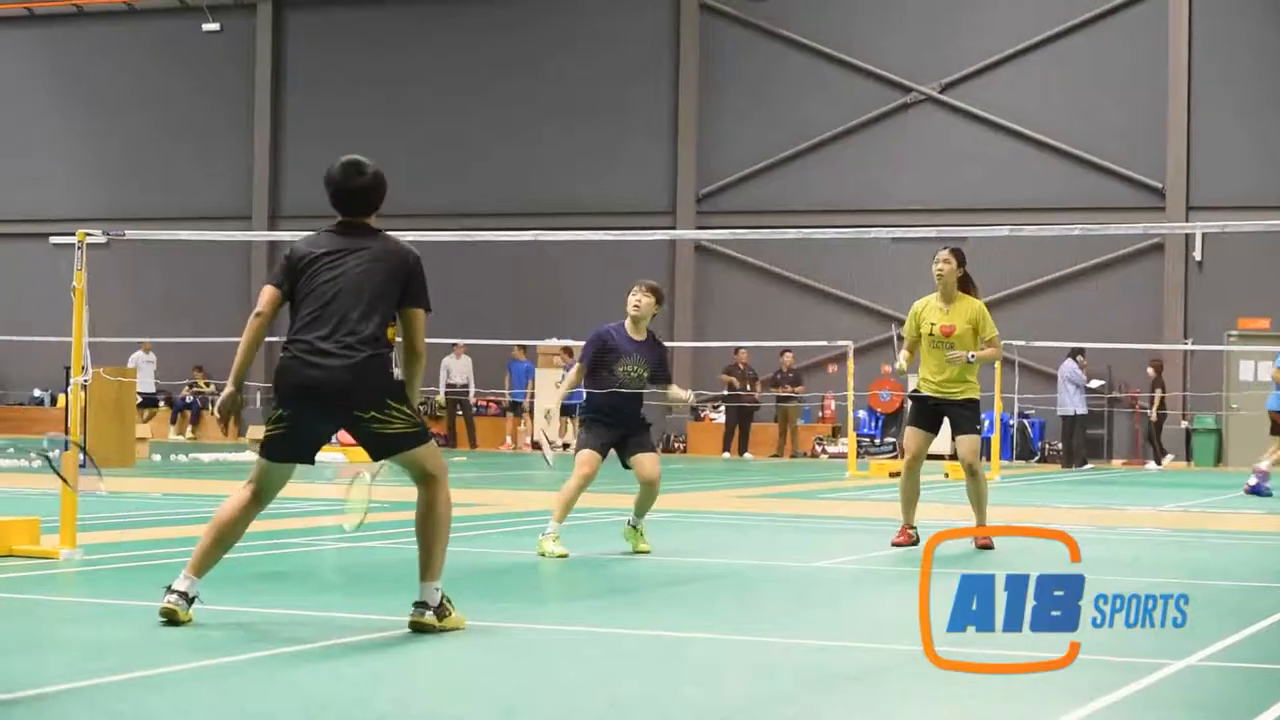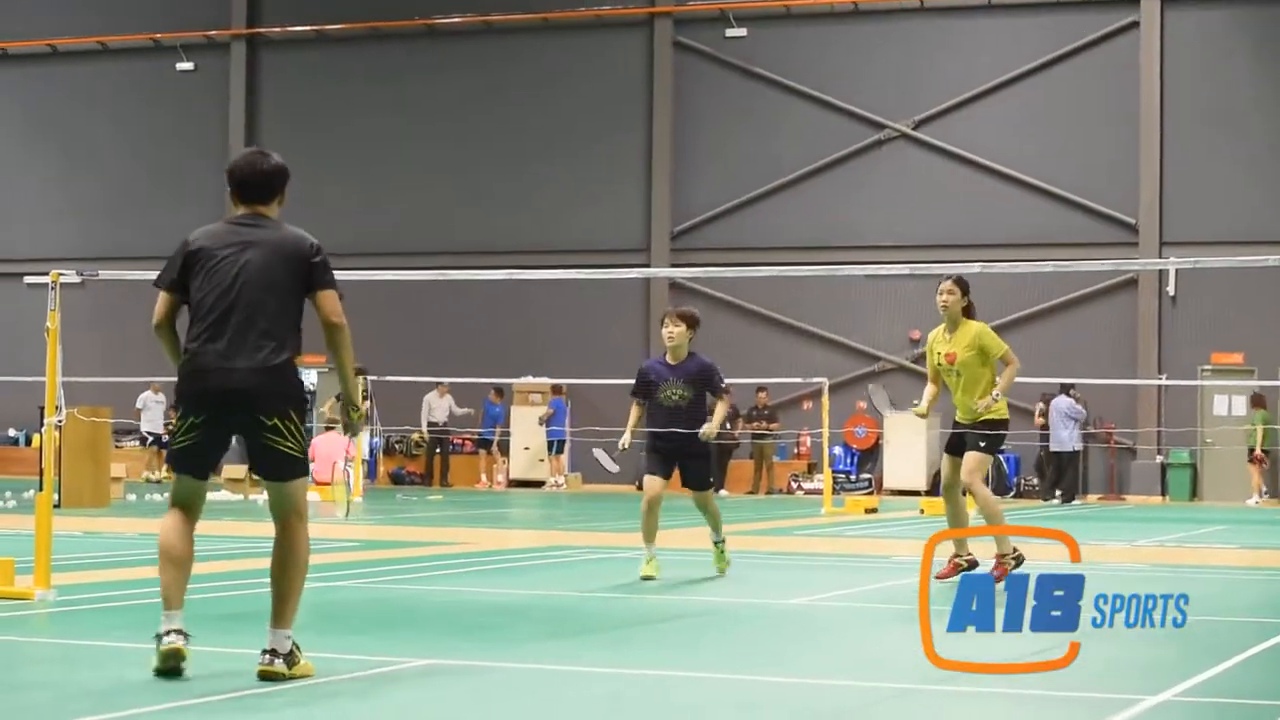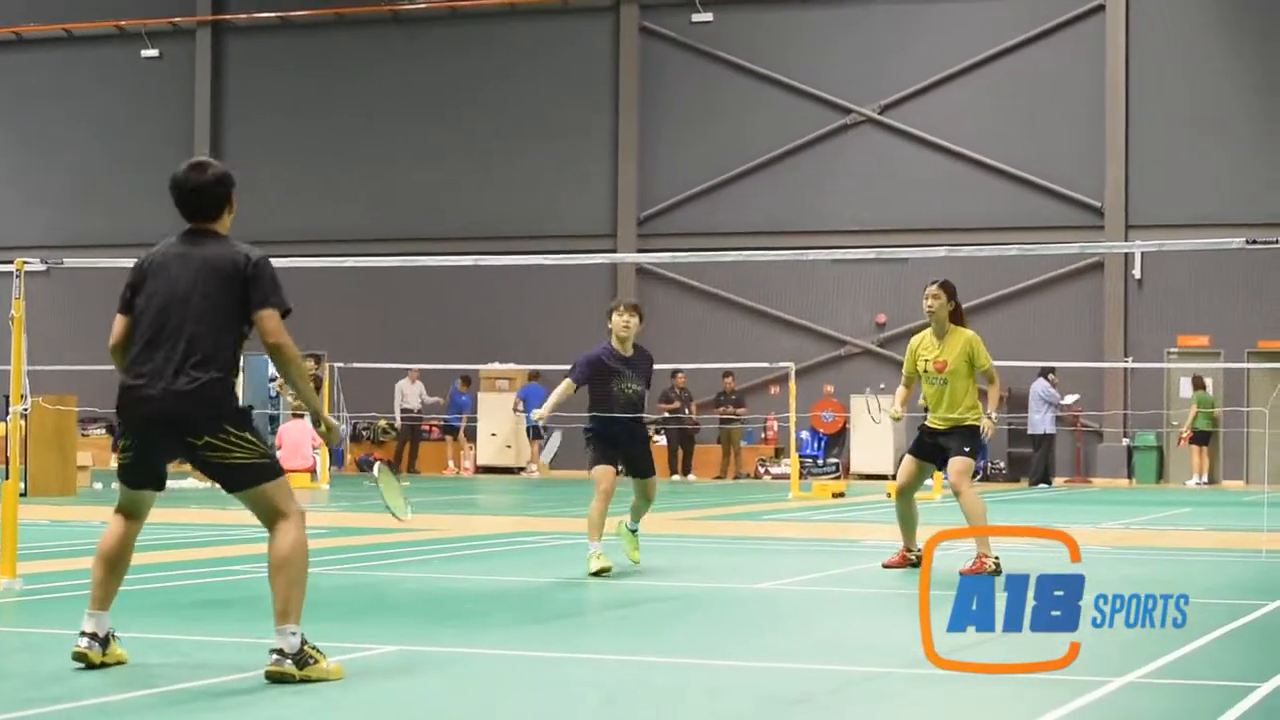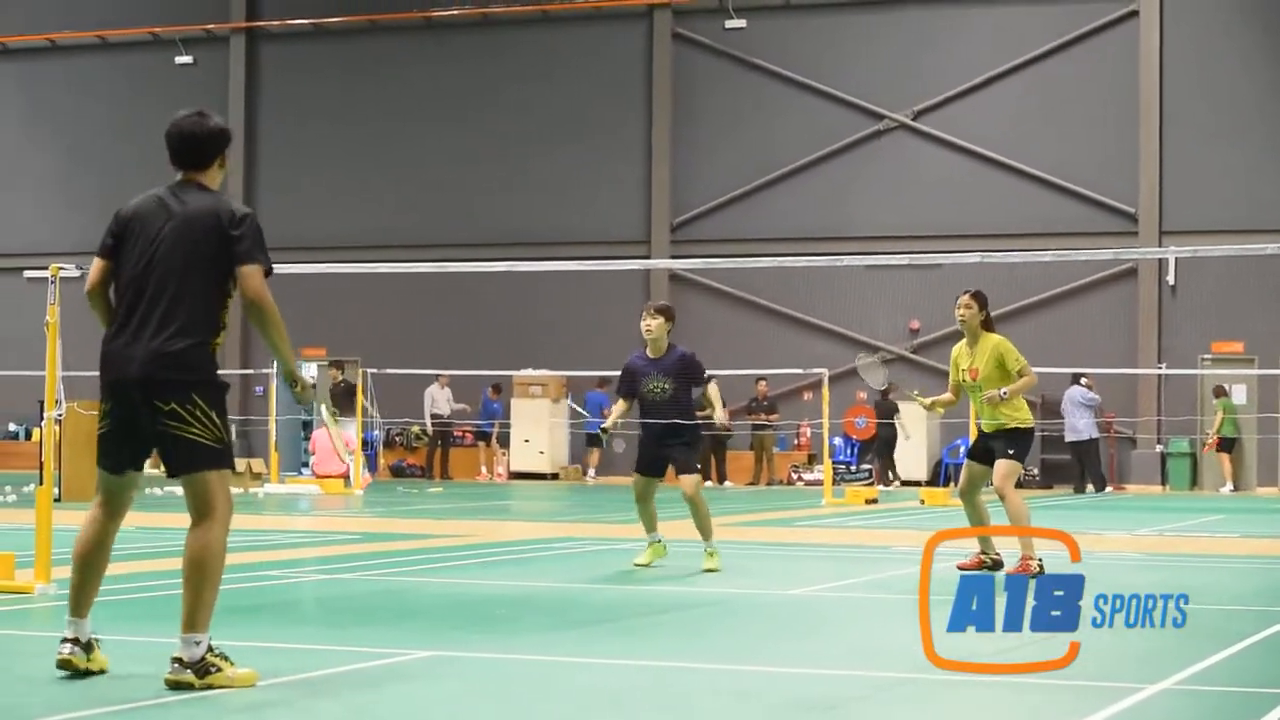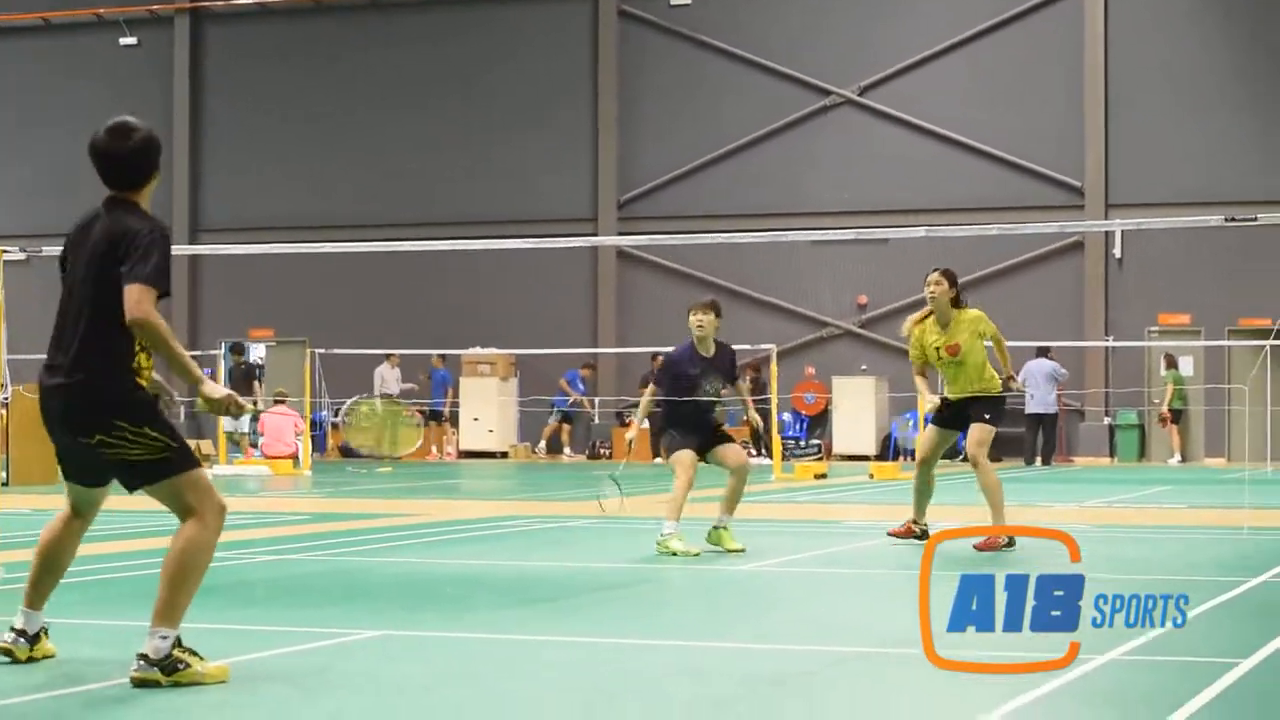
dt=1s
person 1, frame 1
left shoulder: (303, 249)
right shoulder: (403, 258)
left elbow: (262, 315)
right elbow: (415, 343)
left wrist: (234, 384)
right wrist: (408, 400)
left hip: (296, 382)
right hip: (364, 383)
left knee: (258, 490)
right knee: (433, 475)
left ankle: (182, 590)
right ankle: (430, 602)
person 1, frame 2
left shoulder: (197, 241)
right shoulder: (303, 247)
left elbow: (161, 321)
right elbow: (334, 321)
right wrist: (350, 395)
left hip: (204, 386)
right hip: (272, 388)
left knee: (182, 507)
right knee: (291, 515)
left ankle: (172, 630)
right ankle: (279, 648)
person 1, frame 3
left shoulder: (149, 262)
right shoulder: (247, 263)
left elbow: (117, 343)
right elbow: (276, 342)
right wrist: (316, 410)
left hip: (140, 408)
right hip: (207, 411)
left knee: (129, 511)
right knee: (285, 516)
left ankle: (93, 634)
right ankle: (288, 647)
person 1, frame 4
left shoulder: (133, 210)
right shoulder: (234, 218)
left elbow: (94, 288)
right elbow: (256, 295)
right wrist: (289, 365)
left hip: (120, 374)
right hip: (183, 377)
left knee: (109, 504)
right knee: (212, 509)
left ankle: (76, 638)
right ankle: (192, 656)
person 1, frame 5
left shoulder: (82, 230)
right shoulder: (144, 232)
right elbow: (139, 316)
left wrist: (140, 363)
right wrist: (202, 382)
left hip: (60, 395)
right hip: (108, 400)
left knee: (81, 507)
right knee: (204, 509)
right ankle: (159, 651)
person 2, frame 1
left shoulder: (975, 308)
right shoulder: (920, 308)
left elbow: (996, 350)
right elbow: (909, 348)
left wrist: (970, 357)
right wrist: (902, 362)
left hip: (963, 396)
right hip: (927, 394)
left knee: (970, 463)
right knee: (910, 460)
left ankle: (982, 527)
right ankle: (908, 527)
person 2, frame 2
left shoulder: (978, 332)
right shoulder: (934, 339)
left elbow: (1012, 363)
right elbow: (933, 381)
left wrist: (995, 394)
right wrist: (924, 404)
left hip: (989, 420)
right hip: (963, 419)
left knee: (972, 480)
right knee: (948, 488)
left ankle: (1006, 553)
right ankle: (962, 555)
person 2, frame 3
left shoulder: (968, 339)
right shoulder: (917, 343)
left elbow: (993, 381)
right elbow: (906, 385)
left wrist: (989, 415)
right wrist: (898, 407)
left hip: (966, 426)
right hip: (932, 427)
left knee: (958, 485)
right knee: (902, 488)
left ankle: (987, 557)
right ankle: (910, 551)
person 2, frame 4
left shoulder: (998, 344)
right shoulder: (957, 352)
left elbow: (1030, 378)
right elbow: (954, 394)
left wrist: (1003, 393)
right wrist: (934, 402)
left hip: (1015, 427)
right hip: (989, 429)
left knee: (1002, 487)
right knee: (966, 490)
left ankle: (1031, 560)
right ankle: (988, 554)
person 2, frame 5
left shoulder: (974, 318)
right shoulder: (919, 330)
left elbow: (998, 339)
right elbow: (918, 374)
left wrist: (1009, 375)
right wrist: (927, 397)
left hip: (987, 394)
right hip: (952, 399)
left knee: (976, 454)
right knee: (923, 458)
left ankle: (1002, 532)
right ankle: (917, 523)
person 3, frame 1
left shoulder: (657, 349)
right shoulder: (605, 335)
left elbow: (663, 386)
right elbow: (579, 370)
left wrist: (680, 395)
right wrist: (557, 400)
left hip: (633, 424)
right hip: (596, 419)
left knee: (651, 477)
right knee: (585, 472)
left ankle: (634, 527)
right ankle: (550, 536)
person 3, frame 2
left shoulder: (703, 368)
right shoulder: (649, 369)
left elbow: (722, 398)
right elbow: (639, 402)
left wrist: (713, 423)
right wrist: (627, 434)
left hip: (694, 446)
right hip: (659, 445)
left knee: (704, 501)
right knee: (651, 497)
left ankle: (719, 544)
right ankle: (649, 557)
person 3, frame 3
left shoulder: (645, 358)
right shoulder: (596, 358)
right elbow: (568, 385)
left wrist: (645, 420)
right wrist: (545, 409)
left hip: (636, 436)
right hip: (602, 436)
left knee: (648, 494)
right knee: (605, 486)
left ankle: (629, 528)
right ankle: (595, 553)
person 3, frame 4
left shoulder: (683, 357)
right shoulder: (633, 364)
left elbow: (709, 383)
right elbow: (625, 400)
left wrist: (718, 409)
right wrist: (610, 422)
left hip: (684, 436)
right hip: (651, 438)
left knee: (690, 492)
right knee: (642, 495)
left ankle: (710, 549)
right ankle: (655, 544)
person 3, frame 5
left shoulder: (726, 353)
right shoulder: (678, 357)
left elbow: (736, 382)
right elbow: (653, 390)
left wrist: (750, 409)
right wrist: (636, 425)
left hip: (708, 425)
right hip: (677, 426)
left knee: (741, 464)
right knee: (686, 474)
left ankle: (720, 529)
right ankle: (668, 536)
